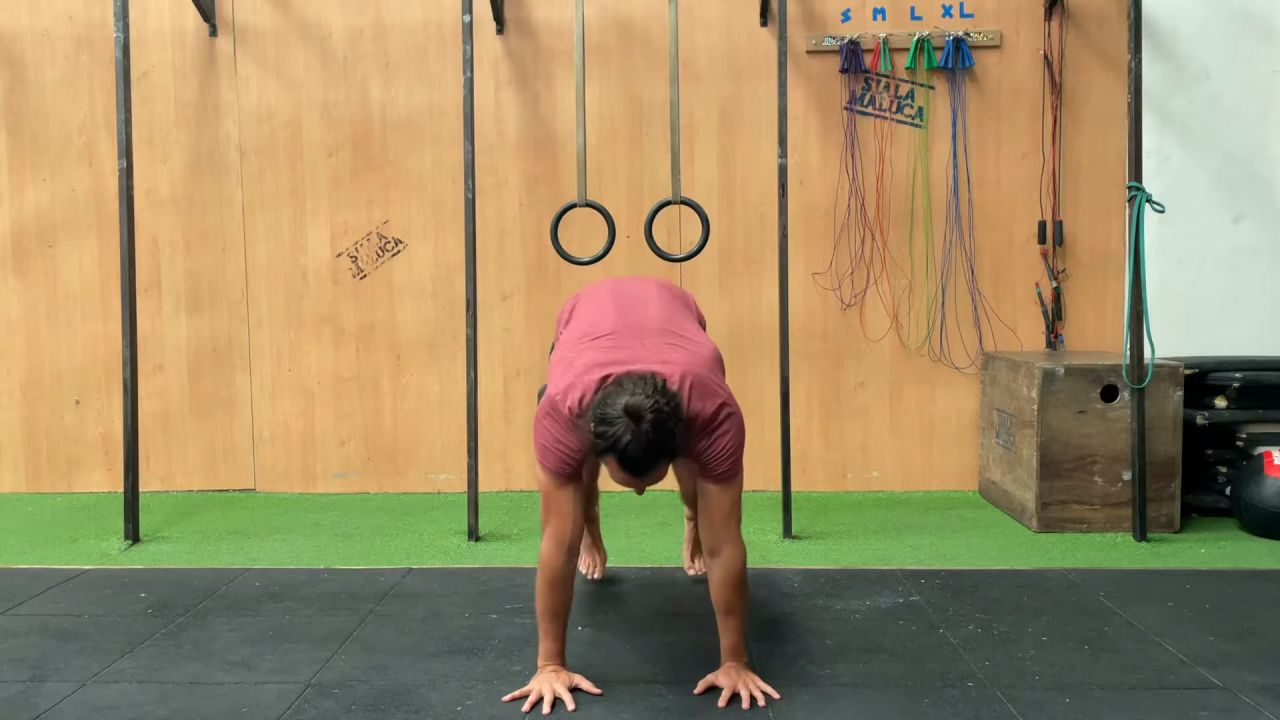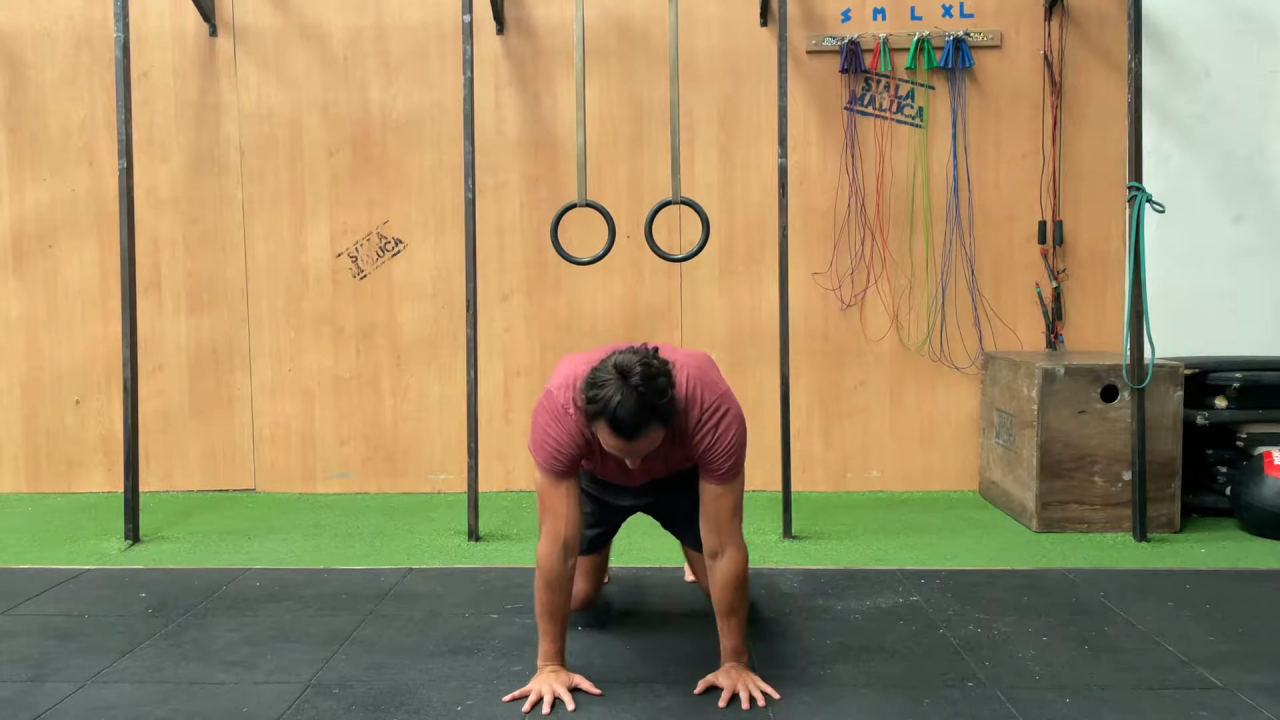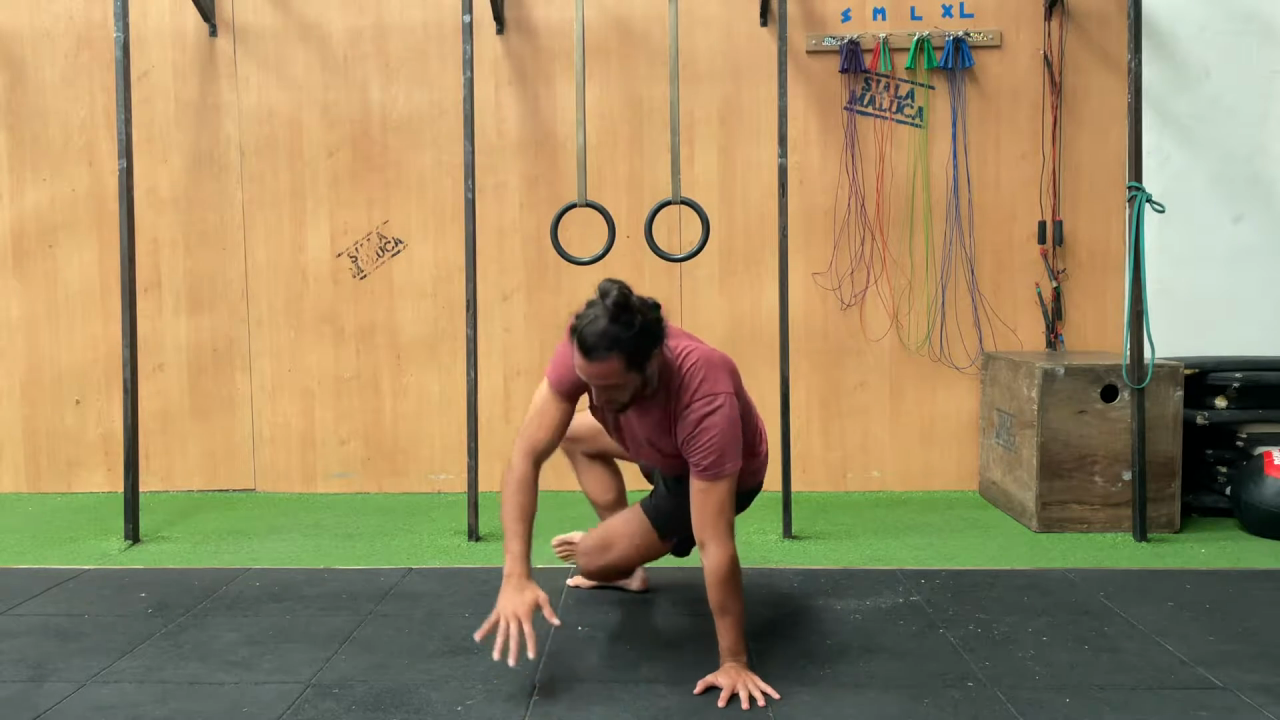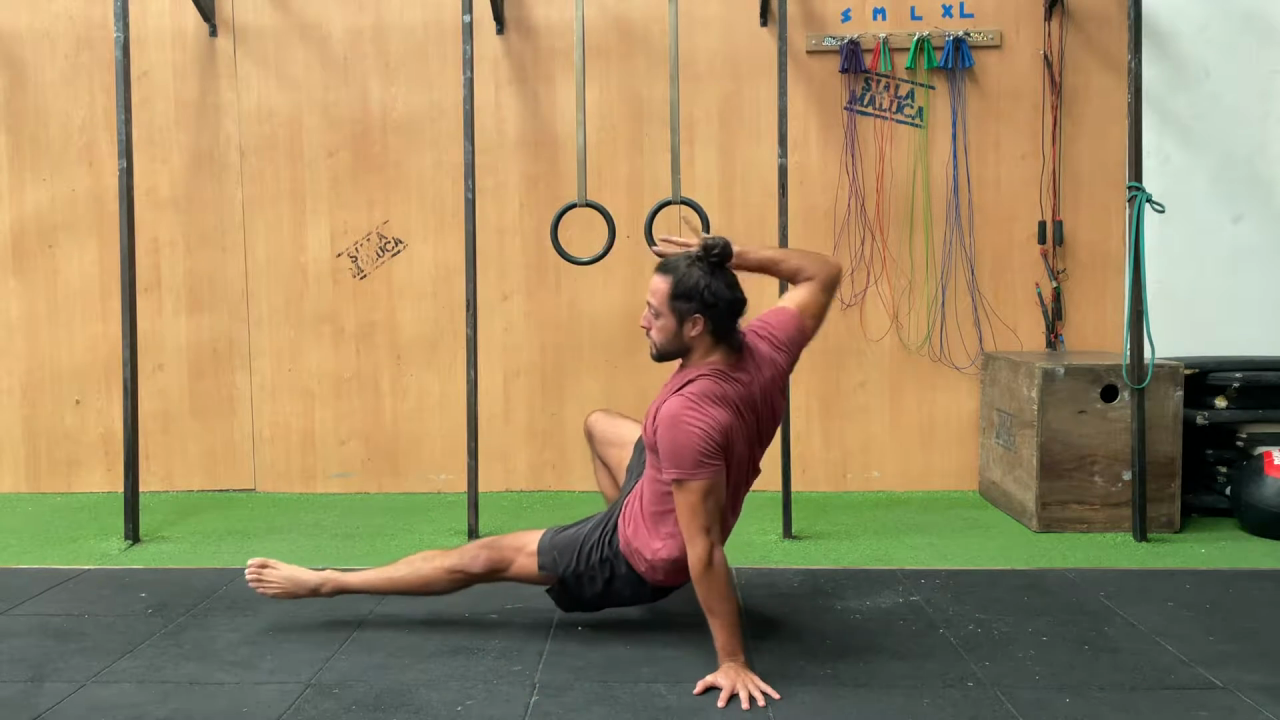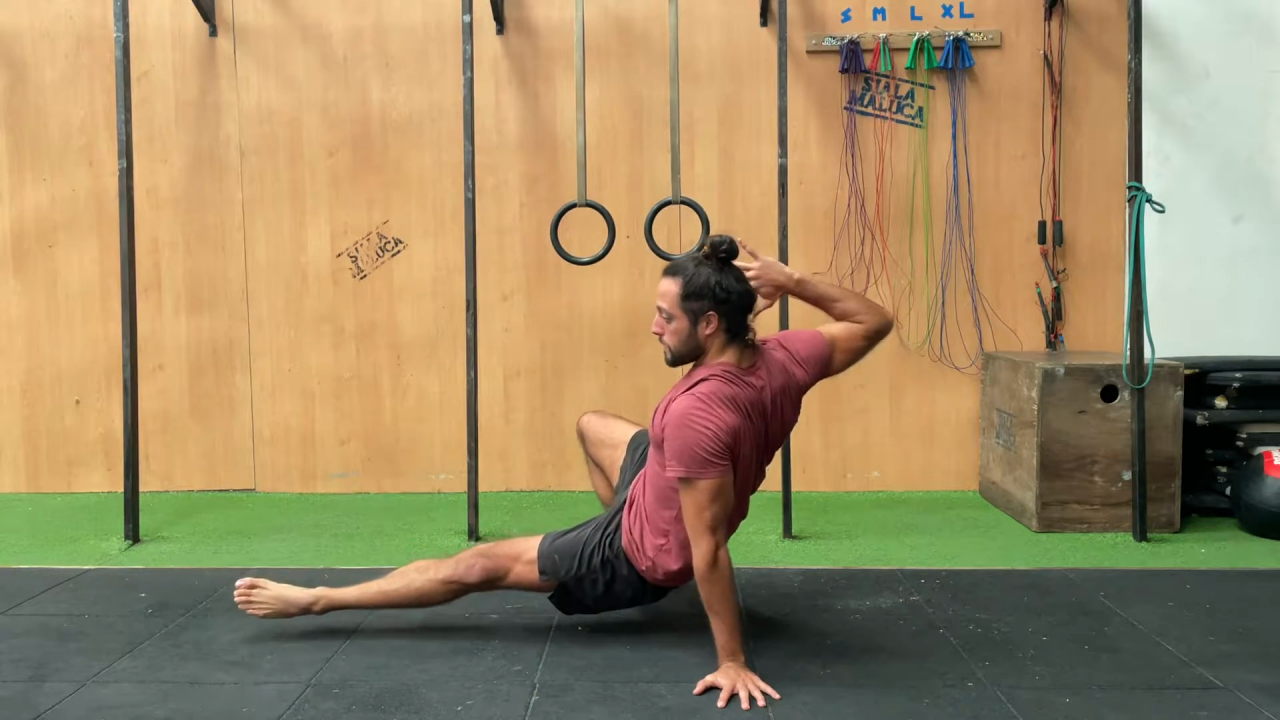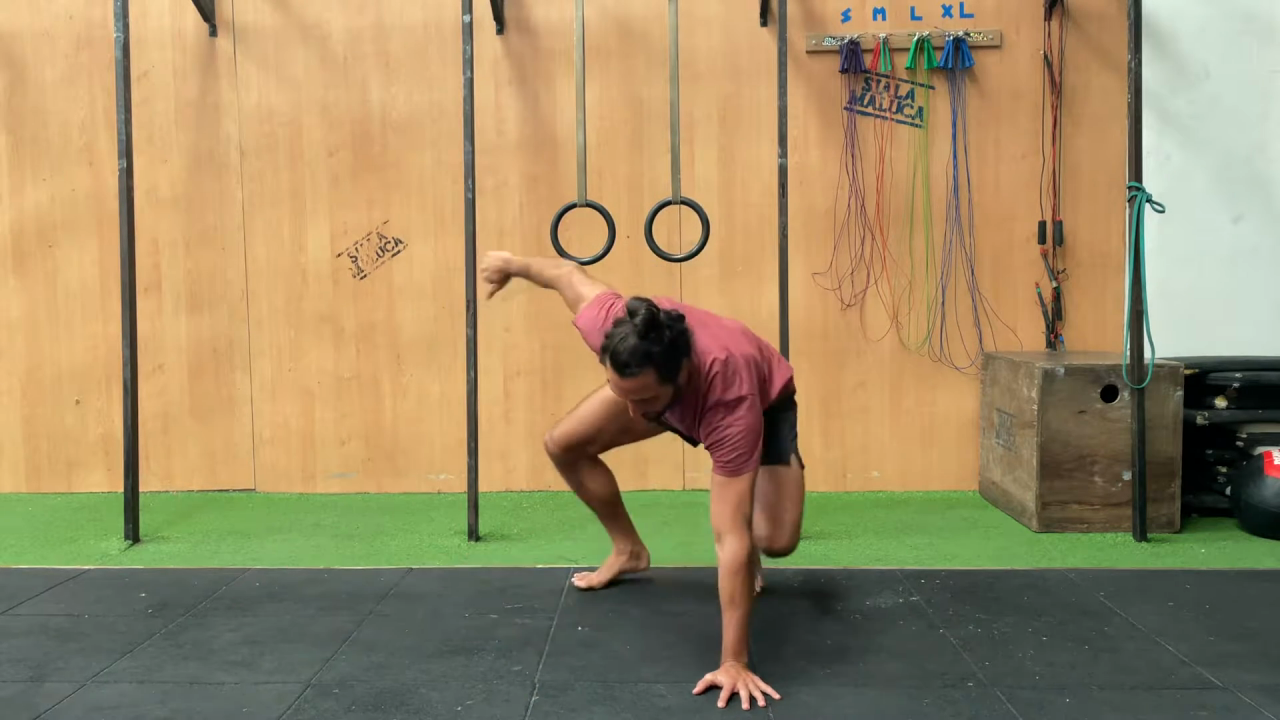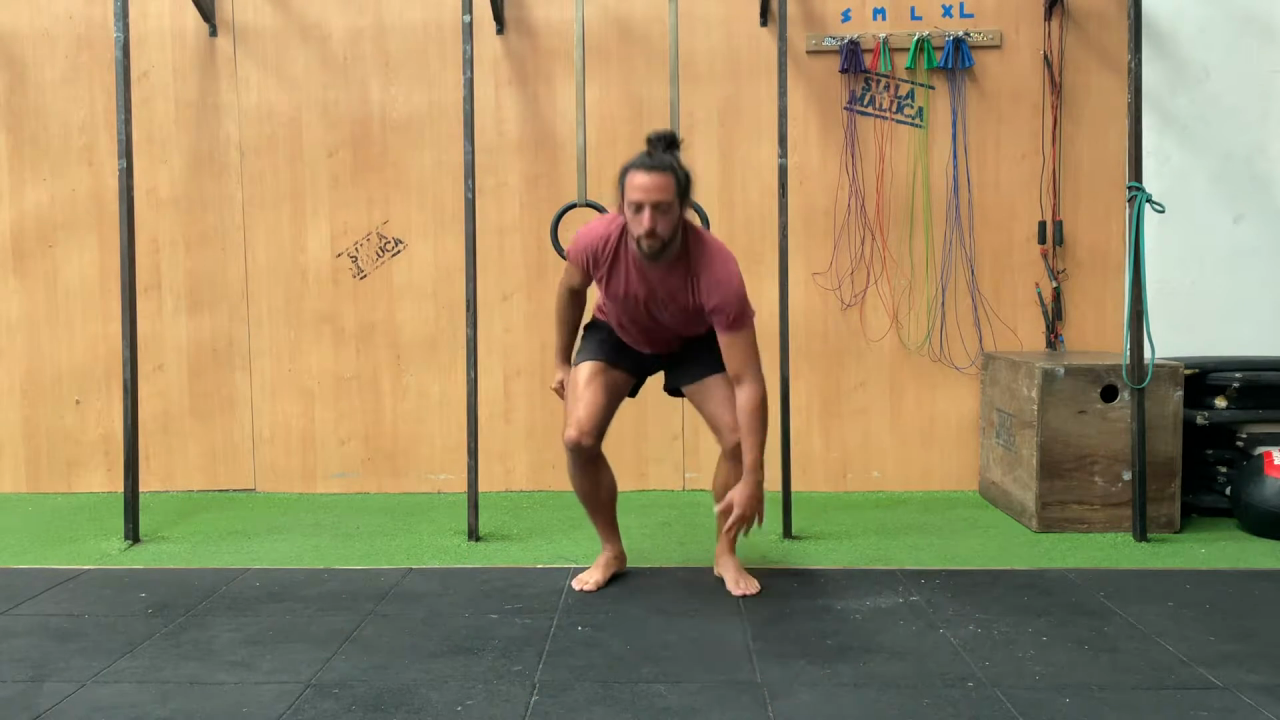
dt=0.7s
person 1, frame 1
left shoulder: (713, 410)
right shoulder: (564, 407)
left elbow: (724, 547)
right elbow: (557, 545)
left wrist: (734, 662)
right wrist: (551, 665)
left ankle: (693, 528)
right ankle: (590, 534)
person 1, frame 2
left shoulder: (713, 409)
right shoulder: (560, 406)
left elbow: (725, 548)
right elbow: (556, 545)
left wrist: (734, 663)
right wrist: (550, 666)
left knee: (719, 583)
right knee: (575, 596)
left ankle: (695, 548)
right ankle: (597, 553)
person 1, frame 3
left shoulder: (706, 403)
right shoulder: (584, 352)
left elbow: (715, 548)
right elbow: (526, 455)
left wrist: (734, 664)
right wrist: (516, 579)
left hip: (716, 480)
left knee: (593, 559)
left ankle: (626, 558)
right ankle: (632, 558)
person 1, frame 4
left shoulder: (692, 416)
right shoulder: (769, 346)
left elbow: (702, 552)
right elbow: (823, 272)
left wrist: (732, 664)
right wrist: (735, 259)
left hip: (646, 555)
right hip: (664, 492)
left knee: (486, 556)
right knee: (600, 425)
left ankle: (325, 582)
person 1, frame 5
left shoulder: (698, 414)
right shoulder: (786, 359)
left elbow: (708, 553)
right elbow: (875, 321)
left wrist: (734, 664)
right wrist: (786, 280)
left hip: (644, 554)
right hip: (658, 489)
left knee: (480, 564)
right knee: (592, 428)
left ankle: (313, 601)
person 1, frame 6
left shoulder: (730, 406)
right shoulder: (609, 325)
left elbow: (730, 540)
right elbow: (569, 274)
left wrist: (734, 662)
right wrist: (509, 261)
left hip: (763, 399)
right hip: (689, 387)
left knee: (776, 540)
right knee: (561, 445)
right ankle: (628, 551)
person 1, frame 7
left shoulder: (716, 270)
right shoulder: (597, 241)
left elbow: (749, 383)
right elbow: (571, 293)
left wrist: (751, 481)
right wrist: (562, 361)
left hip: (690, 339)
right hip: (616, 335)
left knee: (739, 442)
right knee: (578, 438)
left ankle: (726, 555)
right ankle: (610, 553)
